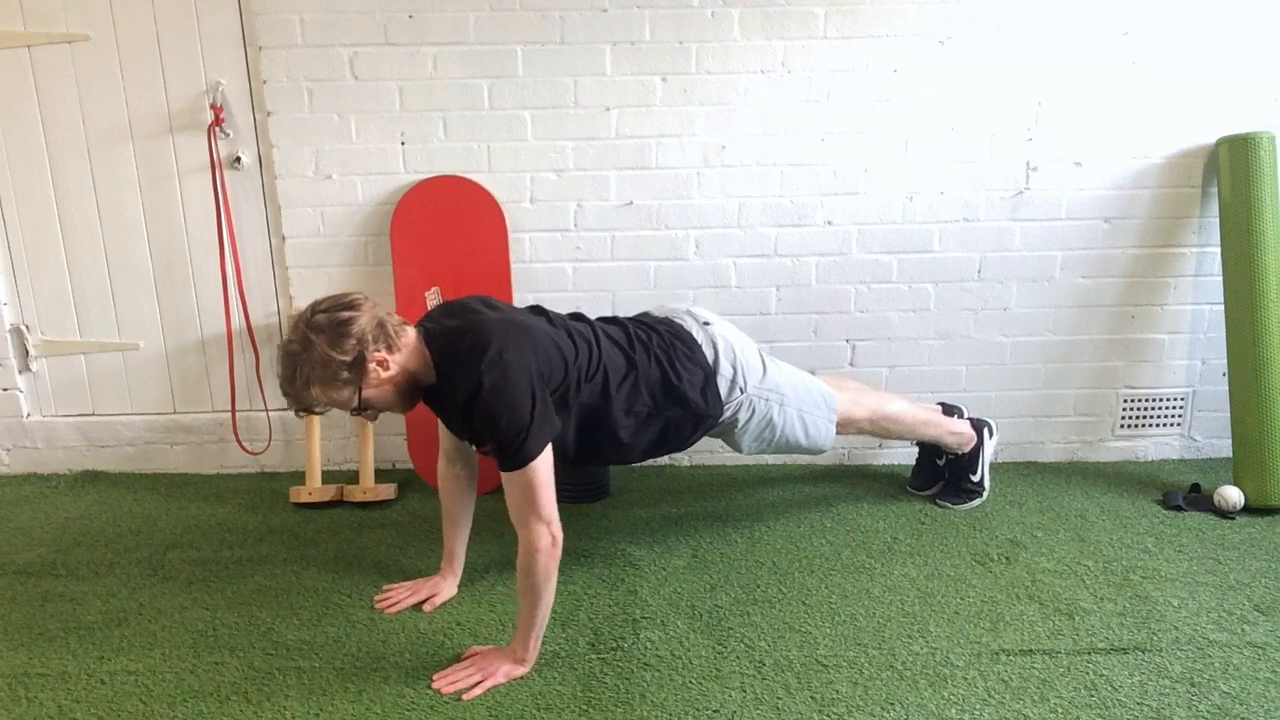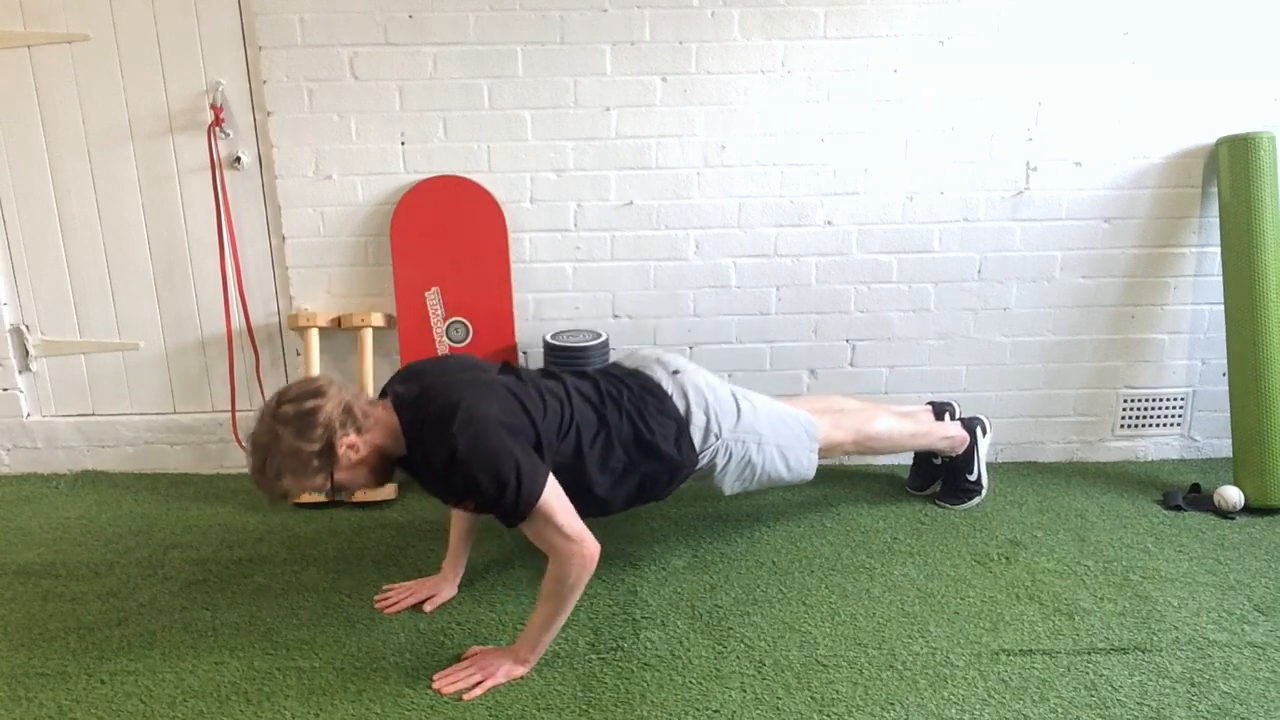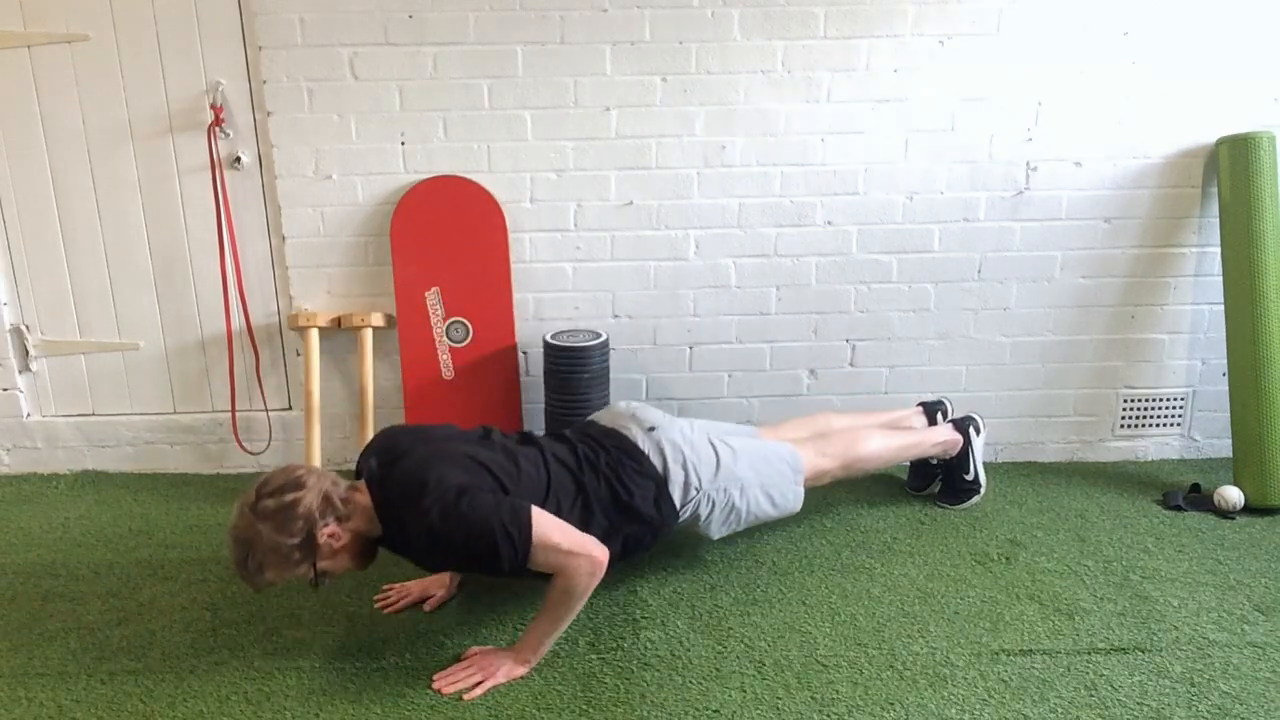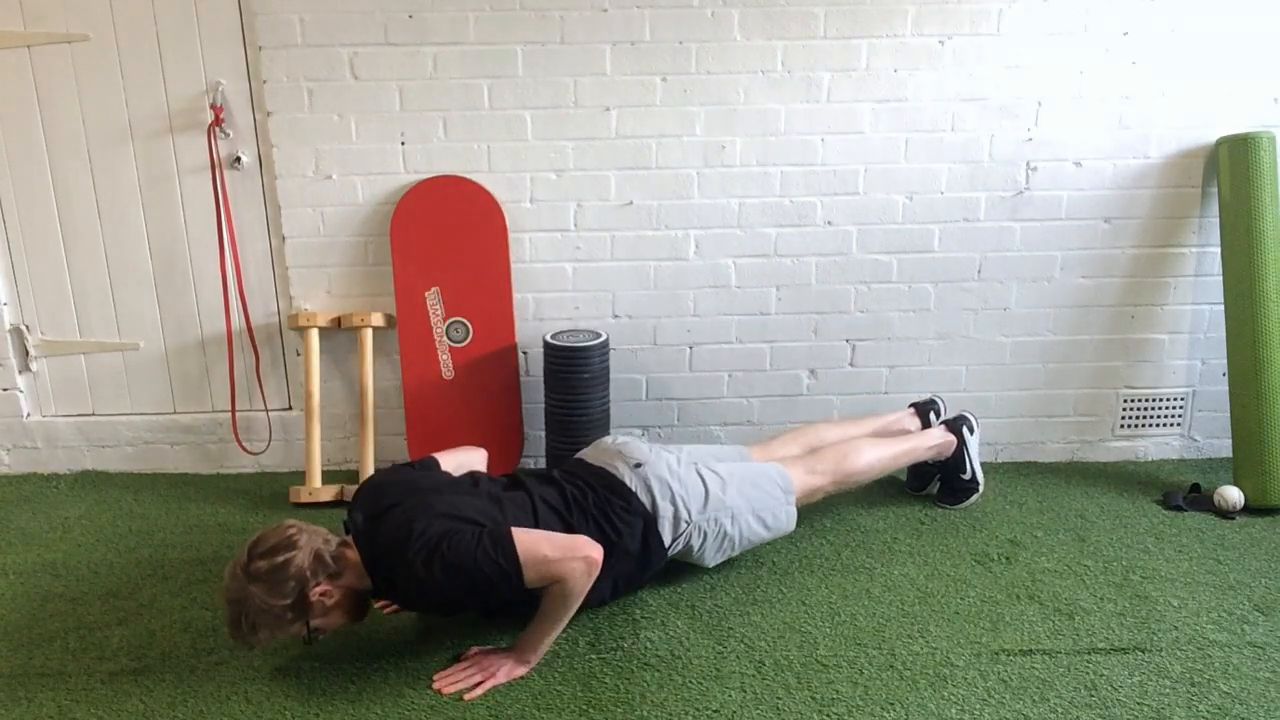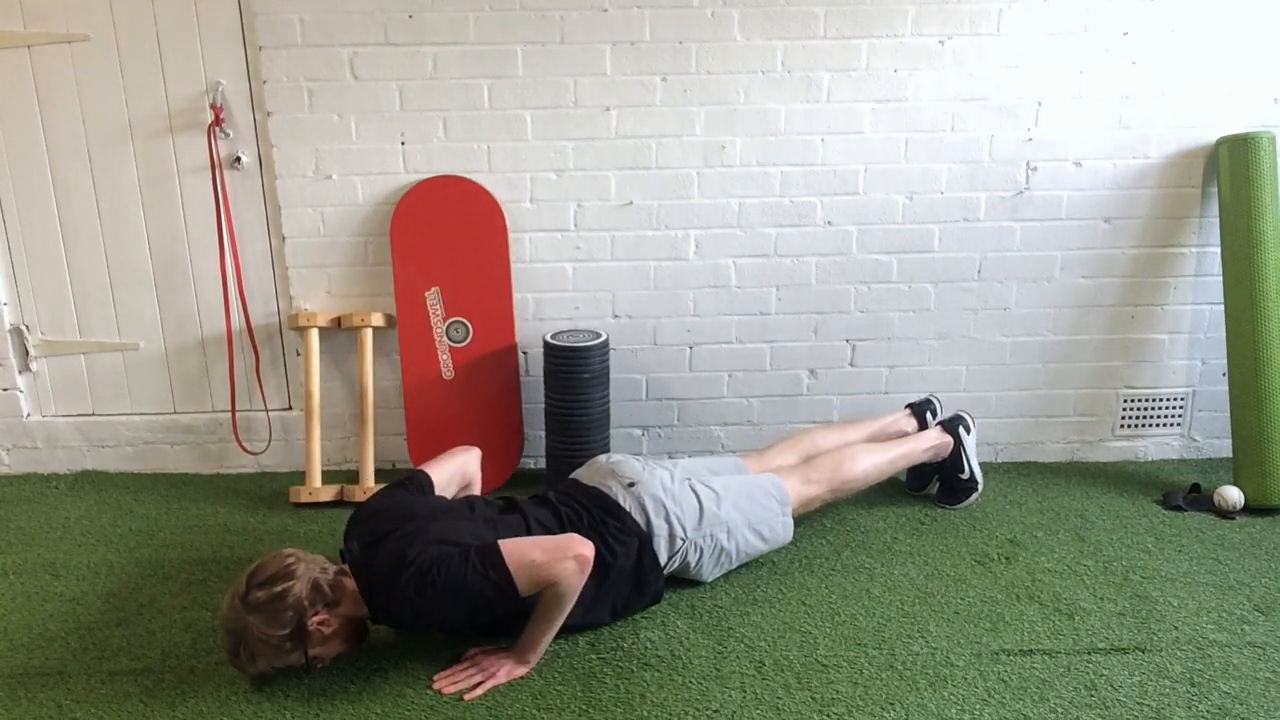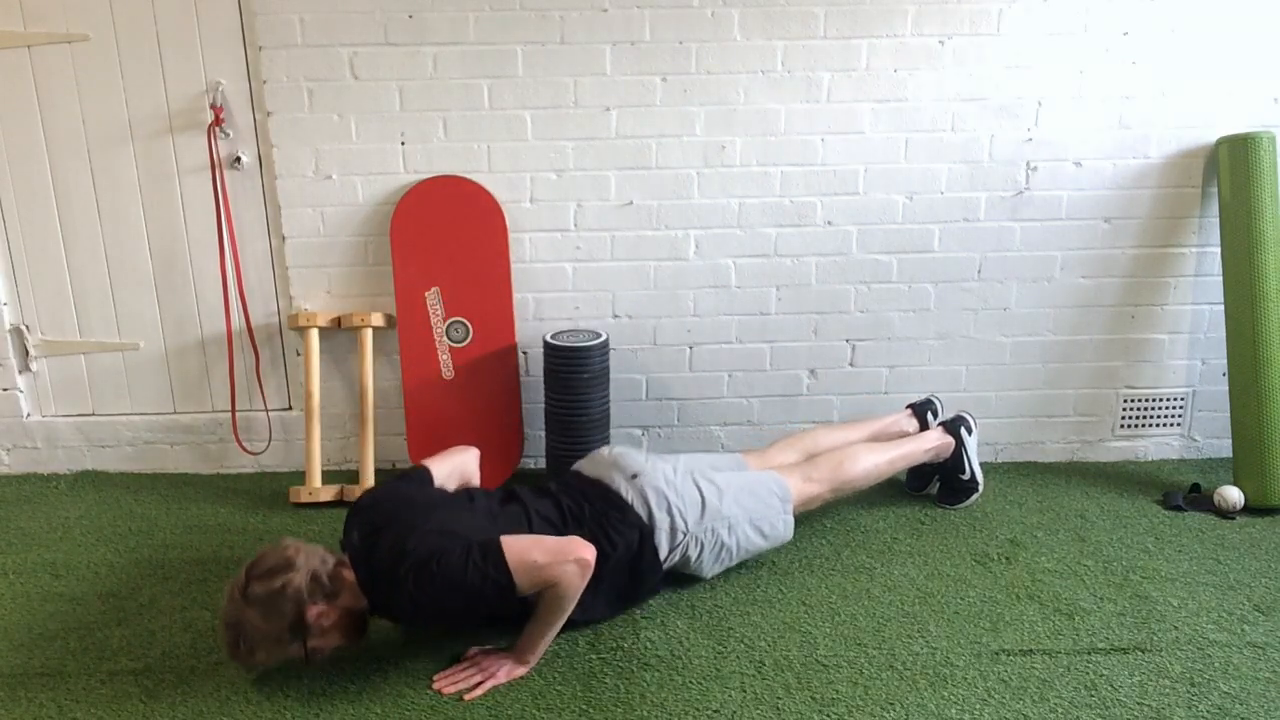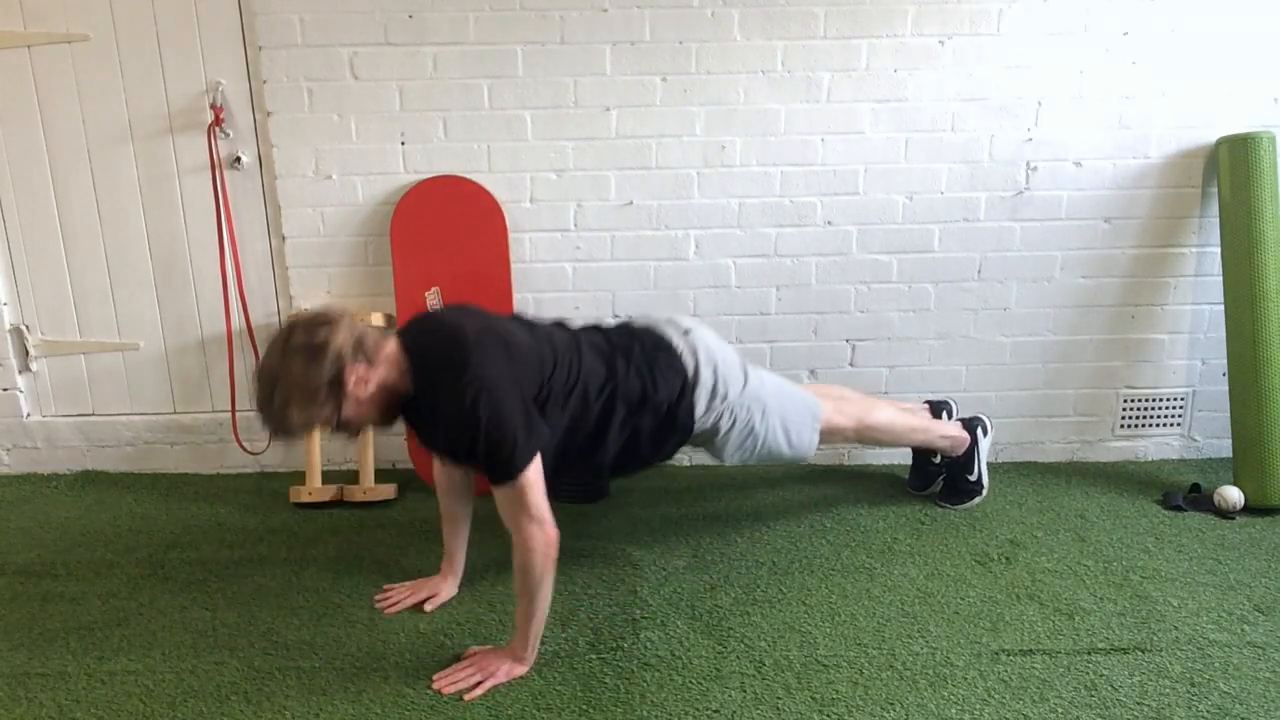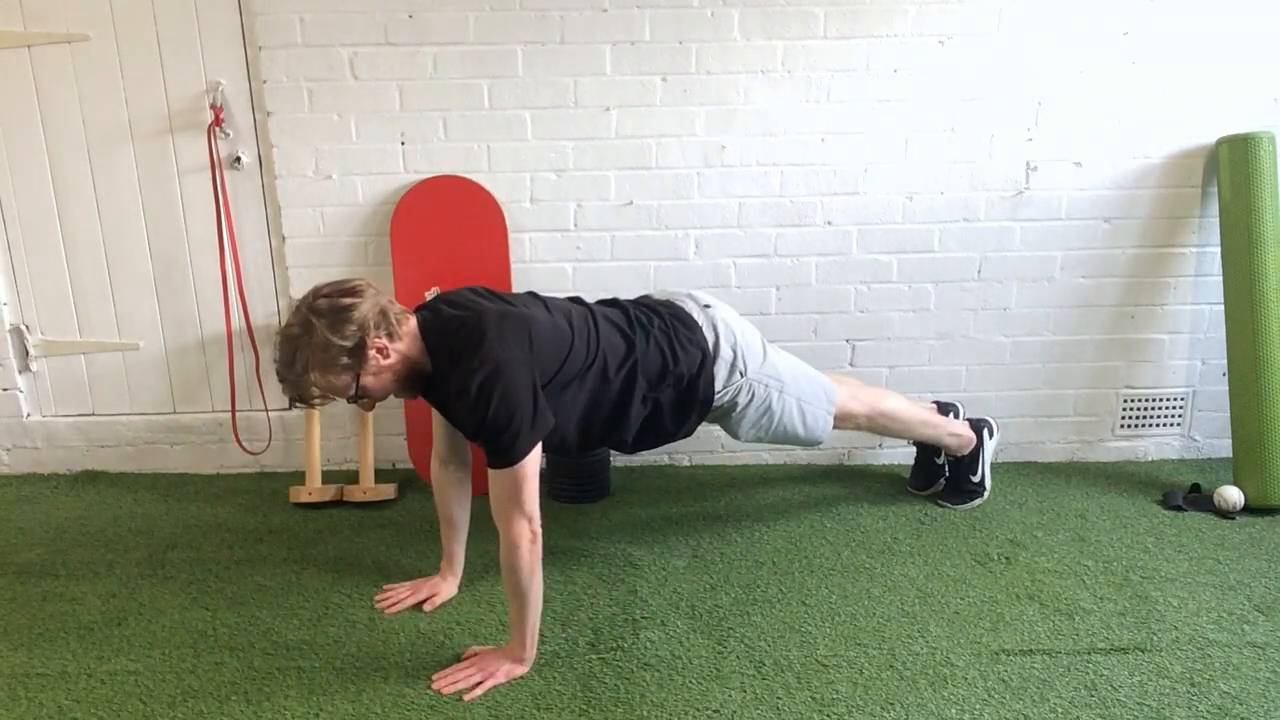
dt=0.5s
person 1, frame 1
left shoulder: (496, 376)
right shoulder: (435, 343)
left elbow: (541, 534)
right elbow: (458, 454)
left wrist: (519, 657)
right wrist: (449, 572)
left hip: (703, 371)
right hip: (667, 345)
left knee: (841, 415)
right knee: (826, 408)
left ankle: (964, 436)
right ankle: (942, 421)
person 1, frame 2
left shoulder: (466, 437)
right shoulder: (406, 400)
left elbow: (578, 550)
left wrist: (519, 657)
right wrist: (449, 575)
left hip: (680, 421)
right hip: (641, 386)
left knee: (827, 437)
right knee: (799, 422)
left ankle: (957, 438)
right ankle: (931, 415)
person 1, frame 3
left shoulder: (432, 513)
right shoulder: (382, 460)
left elbow: (587, 558)
left wrist: (521, 656)
right wrist: (448, 570)
left hip: (657, 475)
right hip: (619, 438)
left knee: (815, 463)
right knee: (779, 442)
left ankle: (951, 439)
right ankle: (923, 416)
person 1, frame 4
left shoulder: (420, 559)
right shoulder: (376, 504)
left elbow: (581, 559)
left wrist: (522, 657)
left hip: (650, 511)
right hip: (612, 468)
left knee: (807, 480)
right knee: (773, 460)
left ankle: (945, 440)
right ankle: (916, 418)
person 1, frame 5
left shoulder: (417, 588)
right shoulder: (374, 525)
left elbow: (573, 555)
right elbow: (467, 456)
left wrist: (522, 656)
left hip: (648, 528)
right hip: (612, 485)
left knee: (802, 488)
right knee: (770, 465)
left ankle: (942, 441)
right ankle: (911, 418)
person 1, frame 6
left shoulder: (415, 575)
right shoulder: (372, 520)
left elbow: (574, 559)
right elbow: (463, 457)
left wrist: (521, 657)
left hip: (647, 522)
right hip: (611, 478)
left knee: (803, 485)
right knee: (771, 464)
left ankle: (943, 444)
right ankle: (914, 419)
person 1, frame 7
left shoulder: (475, 388)
right shoulder: (414, 355)
left elbow: (538, 534)
right elbow: (452, 462)
left wrist: (519, 653)
right wrist: (450, 572)
left hip: (687, 381)
right hip: (652, 354)
left knee: (828, 423)
right knee: (808, 412)
left ankle: (959, 438)
right ankle: (931, 414)
person 1, frame 8
left shoulder: (490, 369)
right shoulder: (432, 333)
left elbow: (520, 528)
right elbow: (450, 457)
left wrist: (518, 654)
right wrist: (448, 573)
left hip: (705, 356)
right hip: (669, 331)
left knee: (835, 410)
right knee: (823, 404)
left ankle: (965, 439)
right ankle: (941, 418)
